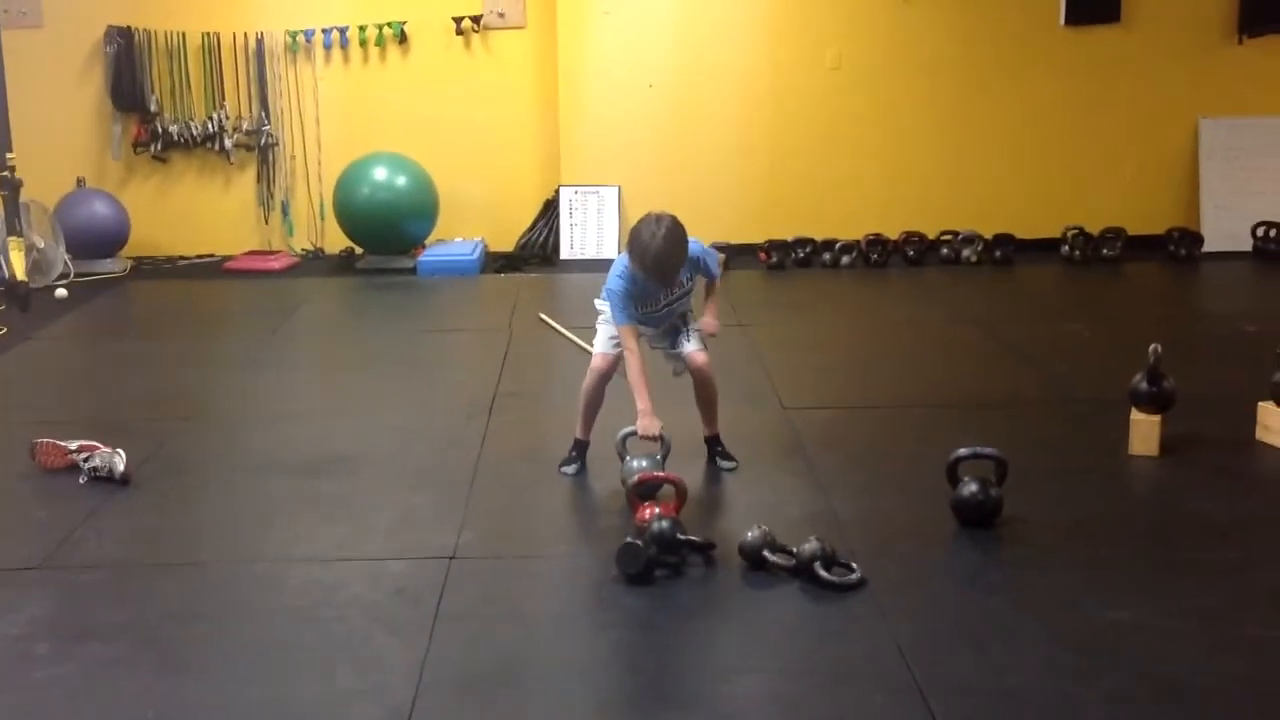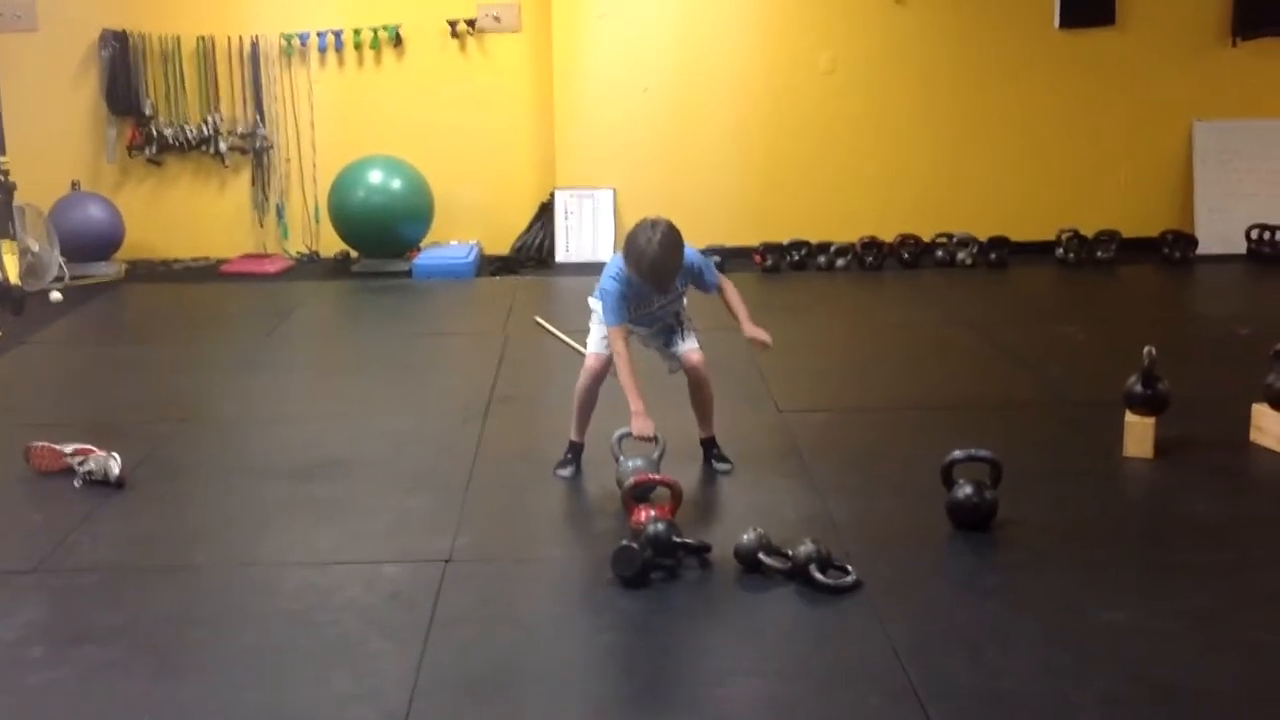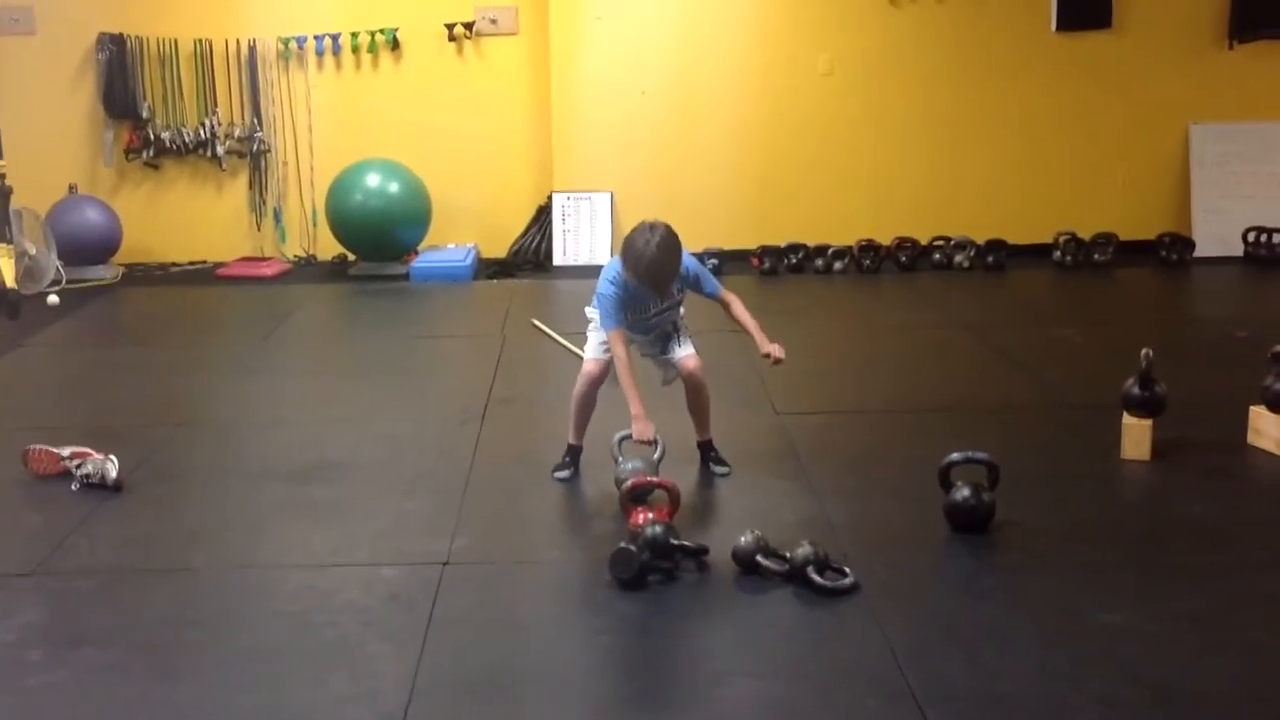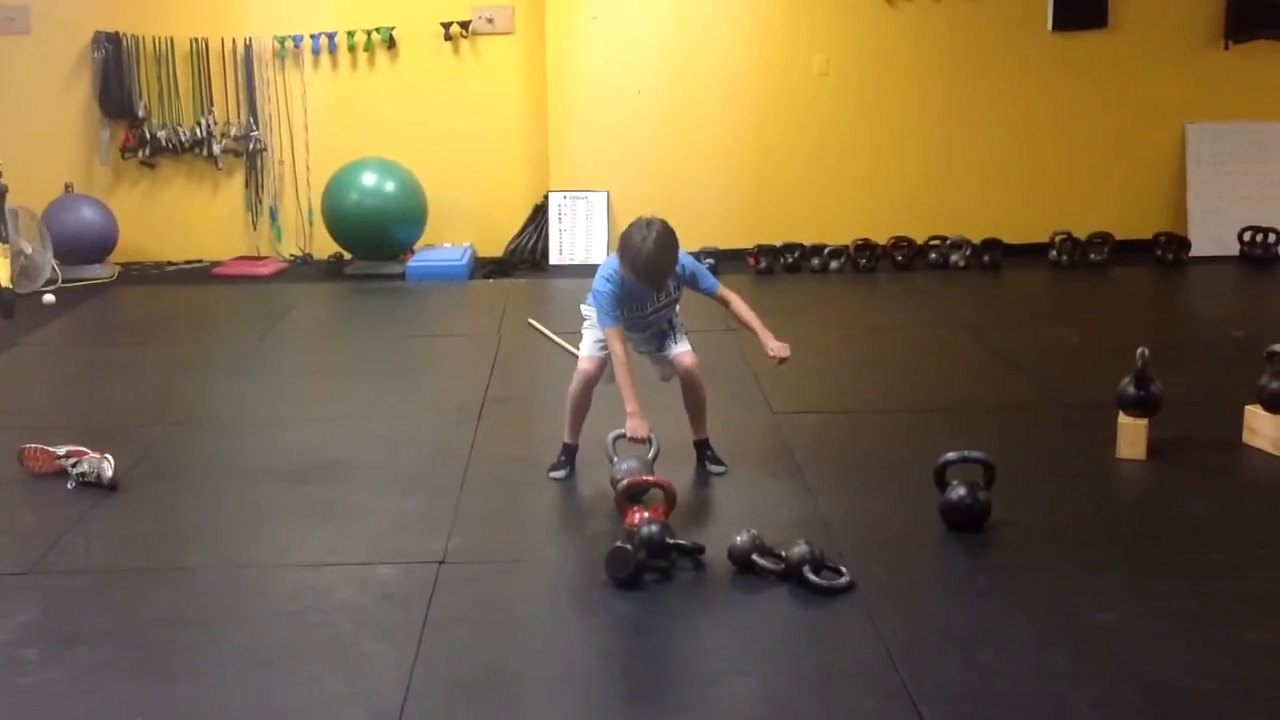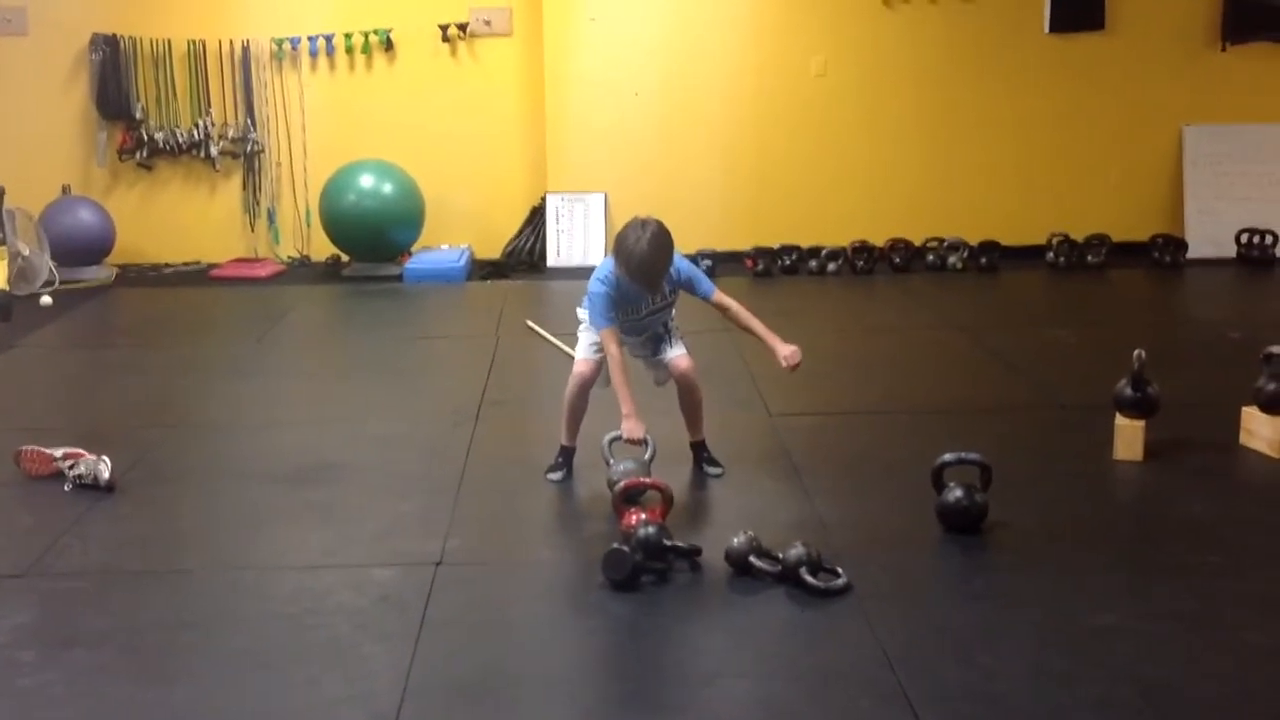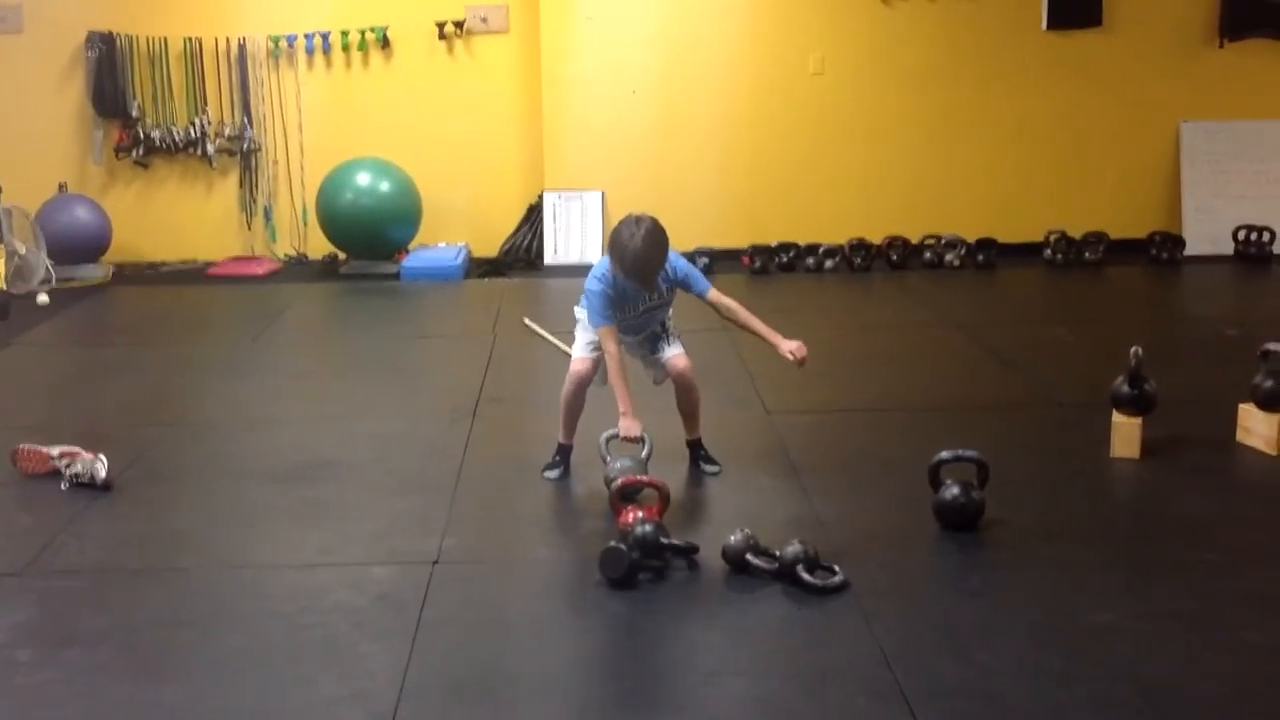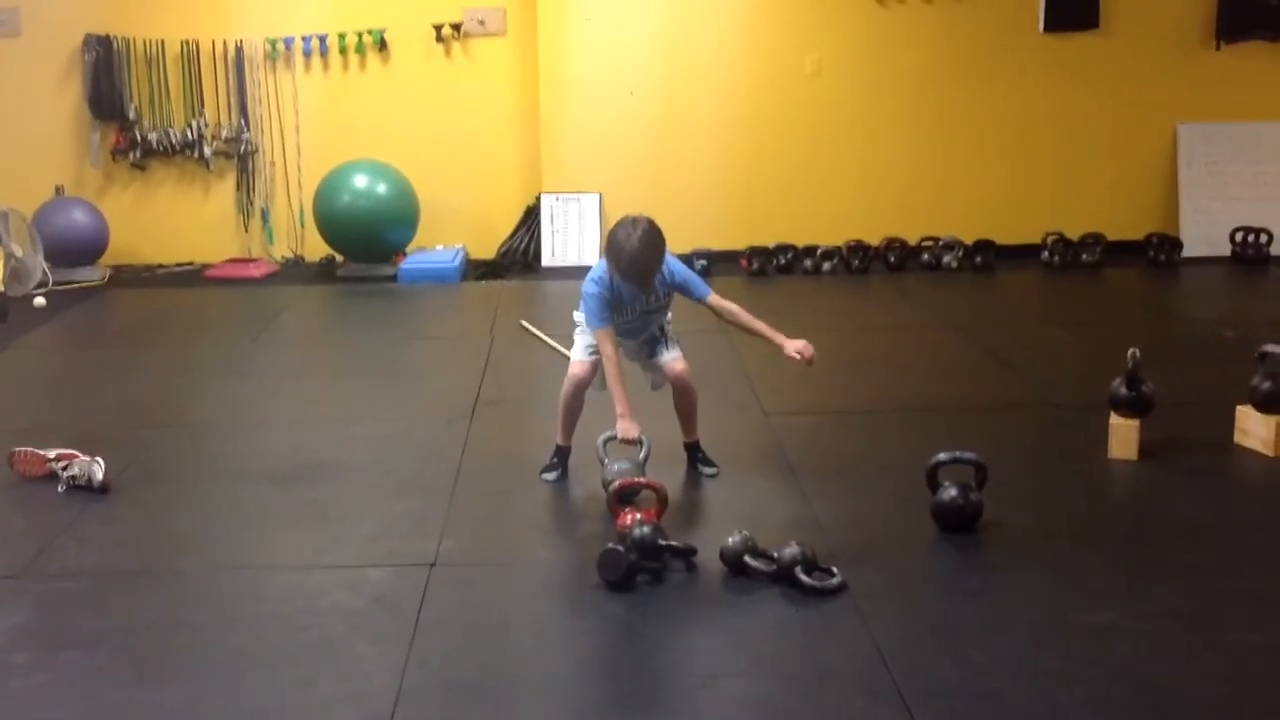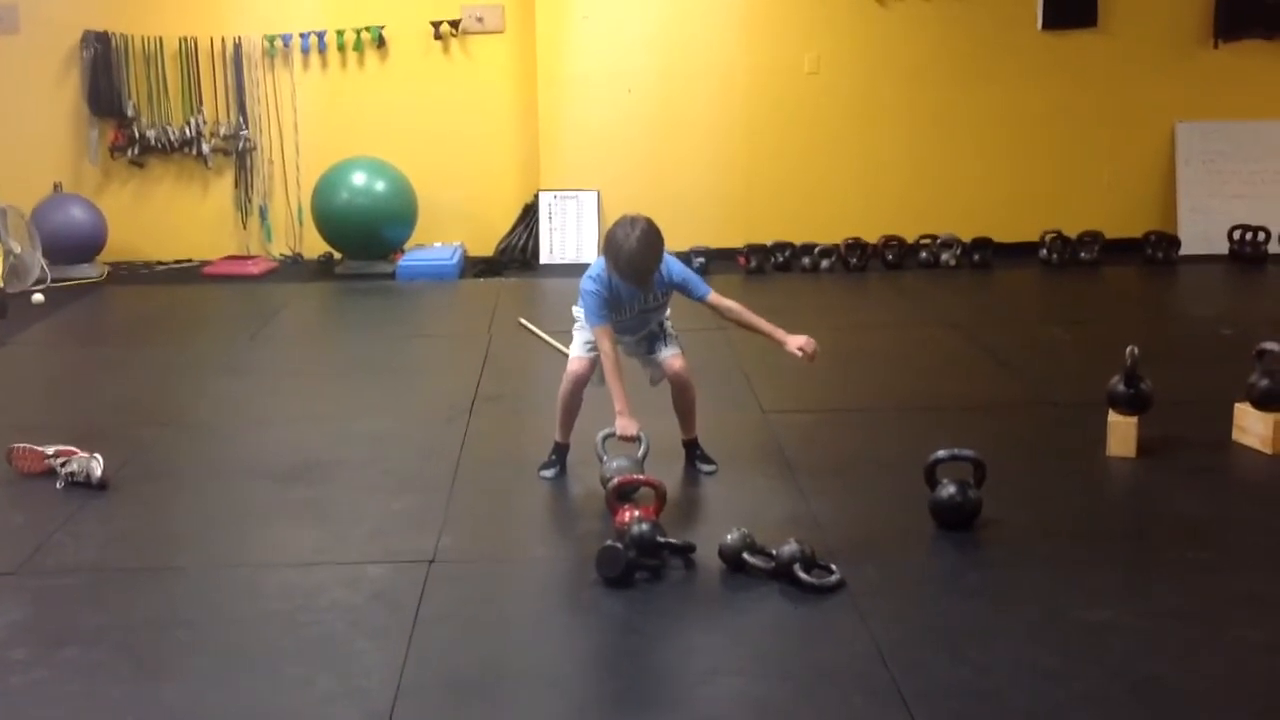
dt=0.2s
person 1, frame 1
left shoulder: (695, 253)
right shoulder: (621, 278)
left elbow: (716, 267)
right elbow: (631, 347)
left wrist: (710, 313)
right wrist: (645, 411)
left hip: (673, 316)
right hip: (622, 316)
left knee: (701, 365)
right knee: (600, 368)
left ankle: (714, 442)
right ankle: (579, 444)
person 1, frame 2
left shoulder: (690, 260)
right shoulder: (615, 278)
left elbow: (722, 284)
right elbow: (622, 349)
left wrist: (747, 325)
right wrist: (637, 412)
left hip: (666, 318)
right hip: (613, 314)
left knee: (696, 364)
right knee: (594, 368)
left ankle: (709, 444)
right ankle: (574, 447)
person 1, frame 3
left shoulder: (686, 266)
right shoulder: (611, 282)
left elbow: (727, 299)
right elbow: (620, 352)
left wrist: (761, 340)
right wrist: (639, 416)
left hip: (663, 325)
right hip: (612, 322)
left knee: (693, 370)
right knee: (591, 373)
left ankle: (707, 448)
right ankle: (572, 450)
person 1, frame 4
left shoulder: (682, 264)
right shoulder: (608, 279)
left elbow: (727, 297)
right elbow: (617, 349)
left wrist: (766, 338)
right wrist: (633, 413)
left hip: (658, 323)
right hip: (607, 321)
left knee: (689, 367)
right knee: (587, 371)
left ankle: (703, 446)
right ankle: (568, 450)
person 1, frame 5
left shoulder: (677, 267)
right shoulder: (603, 282)
left elbow: (725, 304)
right elbow: (613, 351)
left wrist: (776, 343)
right wrist: (629, 415)
left hip: (654, 327)
right hip: (603, 325)
left knee: (685, 371)
right knee: (582, 374)
left ankle: (699, 449)
right ankle: (565, 451)
person 1, frame 6
left shoulder: (673, 265)
right shoulder: (600, 281)
left elbow: (722, 303)
right elbow: (611, 350)
left wrist: (779, 341)
right wrist: (627, 414)
left hip: (652, 326)
right hip: (600, 324)
left knee: (682, 370)
right knee: (579, 373)
left ankle: (696, 447)
right ankle: (563, 450)
person 1, frame 7
left shoulder: (670, 269)
right shoulder: (597, 284)
left elbow: (722, 307)
right elbow: (608, 351)
left wrist: (783, 342)
right wrist: (624, 416)
left hip: (650, 329)
right hip: (599, 328)
left knee: (681, 374)
right knee: (578, 376)
left ankle: (694, 449)
right ankle: (561, 452)
person 1, frame 8
left shoulder: (669, 268)
right shoulder: (594, 281)
left elbow: (724, 306)
right elbow: (607, 349)
left wrist: (785, 338)
right wrist: (622, 413)
left hip: (649, 326)
right hip: (598, 325)
left knee: (679, 371)
right knee: (576, 373)
left ankle: (692, 447)
right ankle: (559, 450)
